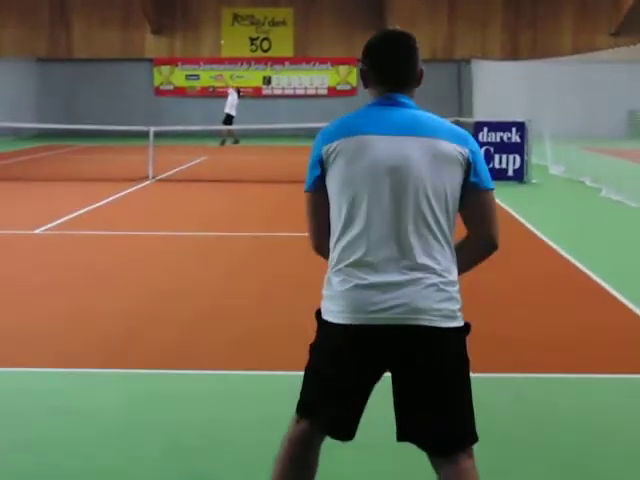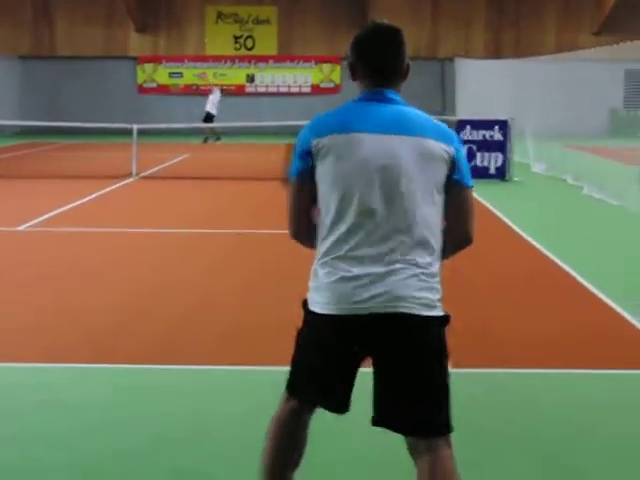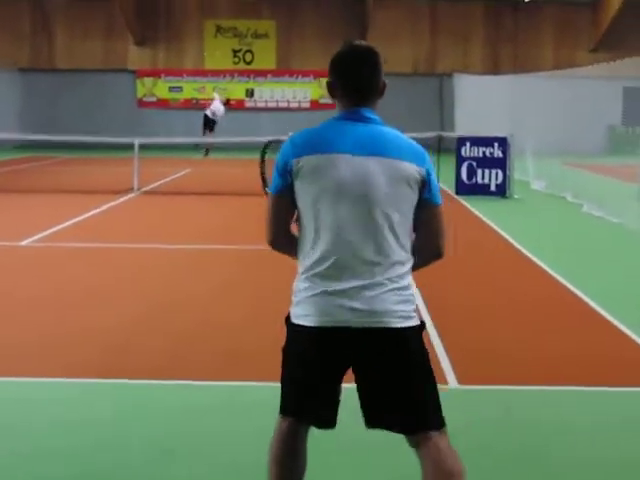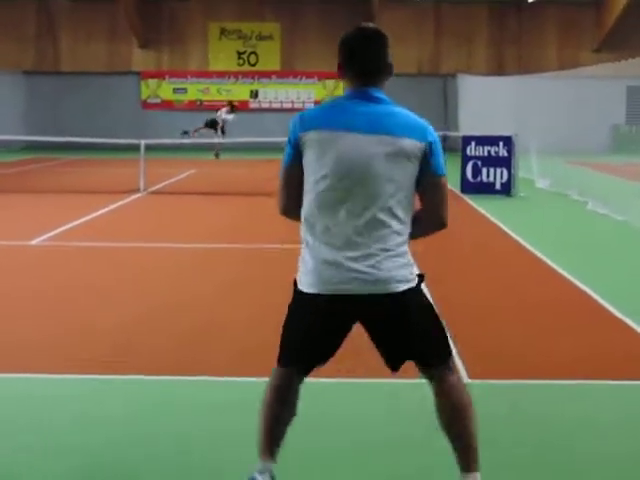
dt=0.2s
person 1, frame 1
left shoulder: (331, 139)
right shoulder: (460, 142)
left elbow: (320, 241)
right elbow: (486, 239)
left hip: (348, 313)
right hip: (432, 316)
left knee: (307, 430)
person 1, frame 2
left shoulder: (318, 132)
right shoulder: (443, 138)
left elbow: (298, 228)
right elbow: (461, 234)
left hip: (334, 301)
right hip: (414, 306)
left knee: (296, 405)
right knee: (431, 443)
person 1, frame 3
left shoulder: (298, 148)
right shoulder: (414, 156)
left elbow: (277, 238)
right elbow: (433, 249)
left hip: (316, 314)
right hip: (391, 315)
left knee: (293, 422)
right knee: (430, 439)
person 1, frame 4
left shoulder: (307, 124)
right shoulder: (420, 131)
left elbow: (287, 206)
right elbow: (436, 218)
left hip: (321, 281)
right hip: (392, 282)
left knee: (286, 374)
right knee: (444, 374)
